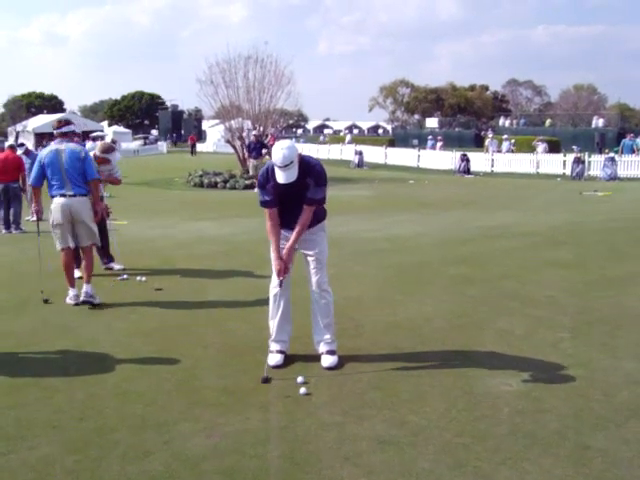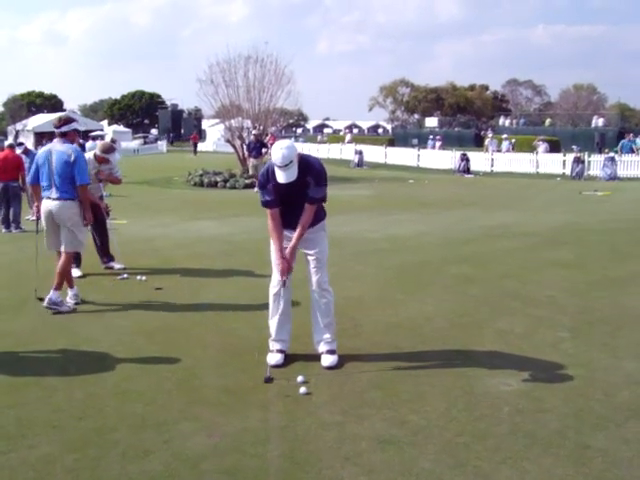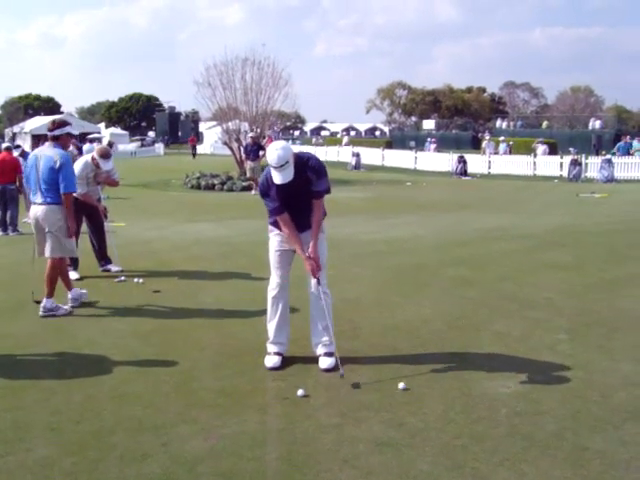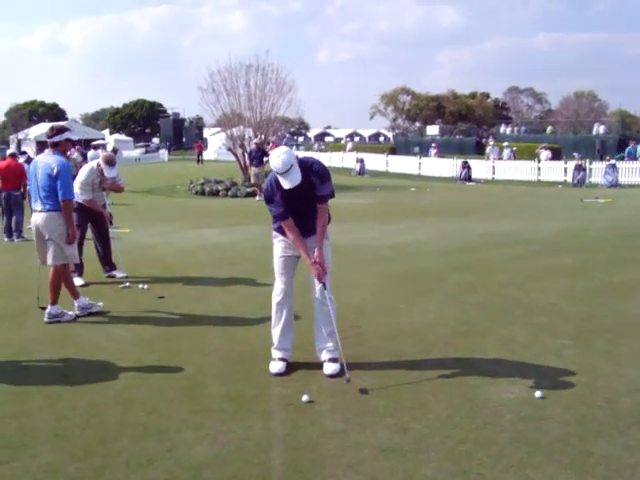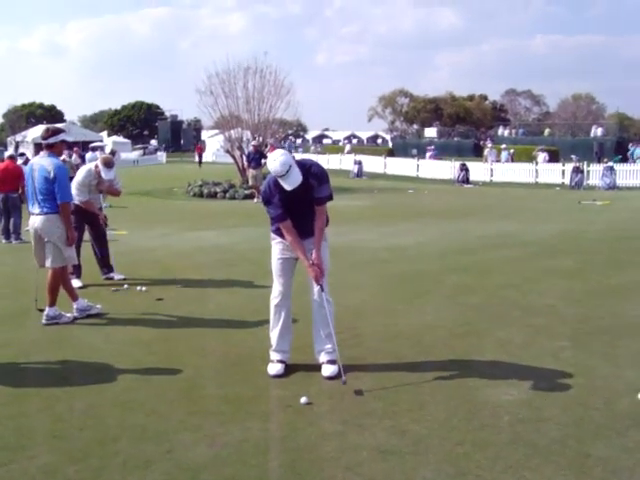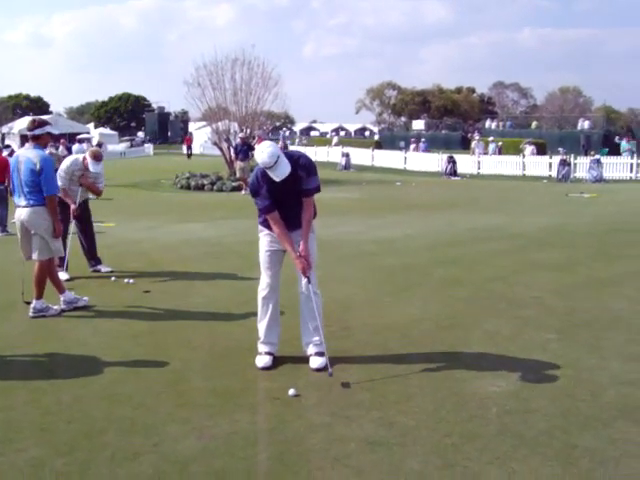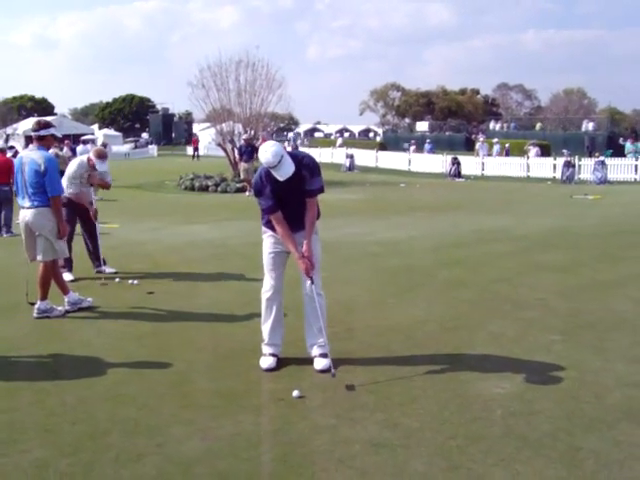
dt=0.4s
person 1, frame 1
left shoulder: (315, 171)
right shoulder: (266, 176)
left elbow: (307, 213)
right elbow: (271, 218)
left wrist: (290, 250)
right wrist: (276, 255)
left hip: (312, 230)
right hip: (281, 231)
left knee: (320, 285)
right knee: (278, 285)
left ankle: (327, 345)
right ankle: (278, 344)
person 1, frame 2
left shoulder: (315, 169)
right shoulder: (266, 176)
left elbow: (309, 213)
right elbow: (273, 218)
left wrist: (293, 250)
right wrist: (279, 255)
left hip: (313, 229)
right hip: (283, 230)
left knee: (320, 284)
right knee: (278, 284)
left ankle: (327, 344)
right ankle: (278, 344)
person 1, frame 3
left shoulder: (313, 166)
right shoulder: (266, 182)
left elbow: (318, 207)
right elbow: (285, 223)
left wrist: (313, 245)
right wrist: (303, 257)
left hip: (313, 230)
right hip: (281, 233)
left knee: (319, 286)
right knee: (277, 286)
left ankle: (325, 346)
right ankle: (275, 347)
person 1, frame 4
left shoulder: (317, 170)
right shoulder: (271, 188)
left elbow: (322, 211)
right elbow: (289, 228)
left wrist: (318, 250)
right wrist: (309, 262)
left hip: (316, 235)
right hip: (285, 238)
left knee: (322, 292)
right knee: (282, 292)
left ankle: (329, 352)
right ankle: (280, 352)
person 1, frame 5
left shoulder: (316, 172)
right shoulder: (270, 189)
left elbow: (320, 213)
right elbow: (288, 230)
left wrist: (316, 251)
right wrist: (307, 264)
left hip: (314, 237)
right hip: (283, 240)
left knee: (321, 294)
right knee: (280, 294)
left ankle: (327, 354)
right ankle: (278, 354)
person 1, frame 6
left shoulder: (303, 164)
right shoulder: (257, 181)
left elbow: (308, 204)
right elbow: (275, 222)
left wrist: (304, 243)
right wrist: (294, 256)
left hip: (302, 229)
right hip: (271, 232)
left knee: (309, 286)
right knee: (268, 287)
left ankle: (315, 346)
right ankle: (266, 347)
person 1, frame 7
left shoulder: (307, 164)
right shoulder: (261, 181)
left elbow: (311, 205)
right elbow: (278, 221)
left wrist: (307, 244)
right wrist: (297, 256)
left hip: (305, 231)
right hip: (275, 234)
left knee: (313, 288)
right knee: (271, 289)
left ankle: (319, 348)
right ankle: (270, 348)
person 2, frame 1
left shoulder: (44, 154)
right shoulder: (81, 150)
left elbow: (35, 184)
right elbow: (93, 180)
left wrist: (37, 203)
right wrist: (97, 204)
left hip: (58, 203)
right hip: (81, 202)
left knee: (66, 250)
right knee: (87, 247)
left ankle: (73, 292)
right ankle: (87, 289)
person 2, frame 2
left shoulder: (42, 152)
right shoulder: (74, 152)
left elbow: (33, 182)
right elbow: (82, 185)
left wrist: (38, 202)
right wrist: (87, 209)
left hip: (48, 205)
right hip: (68, 206)
left knee: (61, 252)
right knee: (68, 253)
left ankle: (72, 292)
right ankle: (54, 296)
person 2, frame 3
left shoulder: (33, 155)
right shoulder: (62, 157)
left elbow: (28, 185)
right elbow: (66, 193)
right wrist: (71, 219)
left hip: (36, 209)
right hip: (54, 210)
left knee: (58, 255)
right knee: (55, 257)
left ankle: (73, 293)
right ankle: (48, 304)
person 2, frame 4
left shoulder: (35, 162)
right shoulder: (61, 164)
left elbow: (32, 192)
right elbow: (65, 200)
right wrist: (71, 227)
left hip: (37, 216)
right hip: (54, 217)
left knee: (62, 262)
right knee: (58, 264)
left ankle: (80, 303)
right ankle: (53, 310)
person 2, frame 5
left shoulder: (31, 164)
right shoulder: (57, 166)
left elbow: (29, 196)
right elbow: (63, 203)
right wrist: (70, 229)
left hip: (35, 219)
right hip: (53, 220)
left knee: (60, 265)
right knee: (57, 266)
left ankle: (79, 305)
right ankle: (51, 312)
person 2, frame 6
left shoulder: (16, 157)
right shoulder: (43, 158)
left elbow: (14, 189)
right elbow: (50, 195)
right wrist: (57, 221)
left hip: (20, 212)
right hip: (39, 212)
left knee: (47, 257)
right knee: (43, 259)
left ankle: (66, 297)
right ankle: (38, 305)
person 2, frame 7
left shoulder: (20, 158)
right shoulder: (47, 159)
left elbow: (18, 189)
right elbow: (54, 196)
right wrist: (61, 222)
left hip: (25, 213)
right hip: (43, 213)
left knee: (51, 258)
right knee: (48, 260)
left ankle: (70, 298)
right ankle: (42, 305)
person 3, frame 1
left shoulder: (110, 162)
left elbow: (118, 180)
left wrist: (106, 178)
left knee: (102, 229)
left ankle: (107, 261)
right ankle: (75, 266)
person 3, frame 2
left shoulder: (109, 162)
left elbow: (118, 180)
left wrist: (107, 177)
right wrist: (100, 203)
left hip: (96, 196)
left knee: (101, 228)
left ankle: (107, 260)
right ankle: (74, 265)
person 3, frame 3
left shoulder: (106, 164)
right shoulder: (81, 166)
left elbow: (115, 182)
right elbow: (81, 193)
left wrist: (105, 179)
right wrist: (98, 205)
left hip: (94, 198)
right hip: (76, 199)
left knee: (99, 230)
right knee: (73, 233)
left ankle: (105, 262)
right ankle: (72, 268)
person 3, frame 4
left shoulder: (112, 170)
right shoulder: (87, 173)
left elbow: (121, 188)
right elbow: (86, 199)
left wrist: (109, 186)
right wrist: (104, 211)
left hip: (99, 205)
right hip: (81, 205)
left knee: (103, 237)
right knee: (78, 239)
left ankle: (109, 269)
right ankle: (77, 274)
person 3, frame 5
left shoulder: (110, 173)
right shoulder: (84, 174)
left elbow: (118, 192)
right elbow: (82, 200)
left wrist: (106, 188)
right wrist: (99, 213)
left hip: (96, 207)
right hip: (78, 207)
left knee: (101, 239)
right knee: (76, 241)
left ankle: (107, 271)
right ankle: (75, 276)
person 3, frame 6
left shoulder: (97, 168)
right shoulder: (70, 163)
left elbow: (99, 192)
right elbow: (61, 187)
left wrist: (88, 183)
right wrist: (71, 204)
left hip: (81, 200)
right hip: (62, 200)
left knee: (88, 232)
right knee: (61, 234)
left ankle: (95, 263)
right ankle: (61, 269)
person 3, frame 7
left shoulder: (101, 167)
right shoulder: (76, 166)
left elbow: (108, 185)
right elbow: (73, 193)
left wrist: (98, 181)
right wrist: (89, 207)
left hip: (88, 201)
right hip: (69, 201)
left knee: (93, 233)
right knee: (67, 235)
left ankle: (99, 264)
right ankle: (66, 269)
